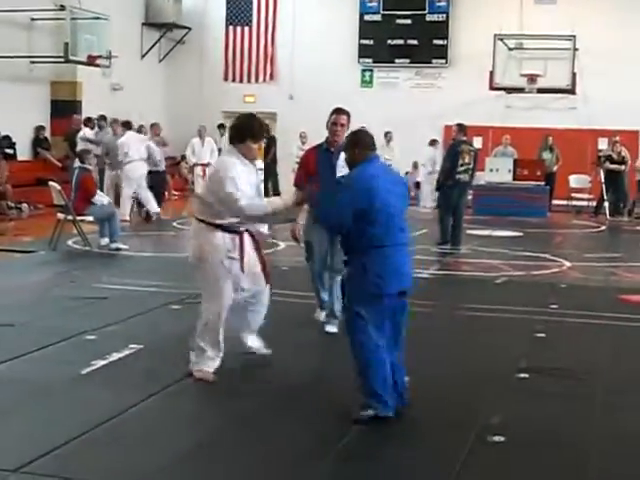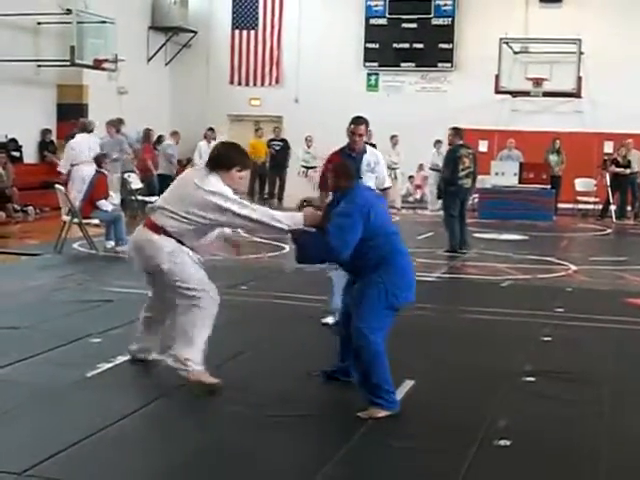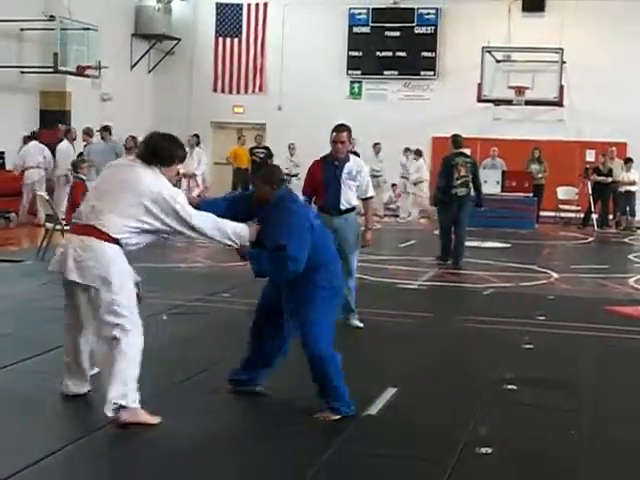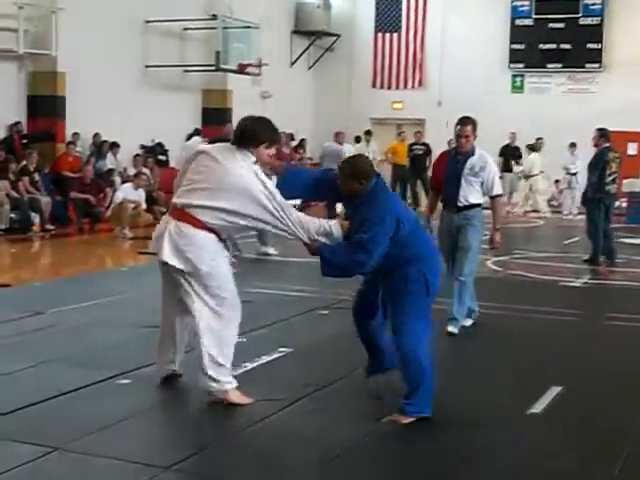
dt=1s
person 1, frame 1
left shoulder: (250, 164)
right shoulder: (229, 169)
left elbow: (254, 202)
right elbow: (246, 207)
left wrist: (257, 231)
right wrist: (288, 203)
left hip: (240, 237)
right hip: (216, 239)
left knee: (257, 290)
right knee: (219, 301)
left ankle: (250, 336)
right ankle: (202, 363)
person 1, frame 2
left shoulder: (194, 175)
right shoulder: (214, 192)
right elbow: (255, 215)
left wrist: (226, 234)
right wrist: (302, 219)
left hip: (148, 237)
right hip: (163, 246)
left knee: (163, 297)
right knee: (204, 298)
left ankle: (143, 349)
right ankle: (189, 362)
person 1, frame 3
left shoulder: (117, 166)
right shoulder: (160, 190)
right elbow: (198, 223)
right wrist: (246, 232)
left hip: (74, 245)
right hip: (102, 254)
left knee: (79, 322)
right knee: (125, 330)
left ankle: (74, 383)
right ankle: (124, 405)
person 1, frame 4
left shoulder: (206, 151)
right shoulder: (251, 179)
left elbow: (179, 184)
right elbow: (288, 219)
right wrist: (336, 227)
left hip: (173, 230)
right hip: (198, 241)
left knee: (177, 306)
right knee: (223, 309)
left ankle: (168, 367)
right ankle: (220, 384)
person 2, frame 1
left shoulder: (356, 180)
right shoulder: (394, 177)
left elbow: (332, 220)
left wrist: (317, 201)
left hip: (374, 265)
right hip: (398, 261)
left knee: (366, 332)
right knee: (391, 330)
left ankle: (382, 403)
right ankle: (396, 391)
person 2, frame 2
left shoulder: (353, 206)
right shoulder: (363, 193)
left elbow: (335, 246)
left wrist: (300, 238)
right wrist: (322, 209)
left hip: (386, 276)
right hip: (373, 271)
left knee: (366, 335)
right knee: (349, 321)
left ankle: (384, 401)
right ankle: (346, 369)
person 2, frame 3
left shoulder: (292, 215)
right shoulder: (269, 201)
left elbow: (288, 262)
right elbow: (233, 204)
left wrist: (251, 254)
right wrist: (198, 206)
left hip: (315, 277)
right hip: (287, 276)
left knee: (315, 340)
right knee: (265, 326)
left ankle: (339, 404)
right ankle: (247, 379)
person 2, frame 4
left shoulder: (382, 209)
right shoulder: (362, 190)
left elbow: (360, 257)
right elbow: (316, 180)
left wrist: (321, 250)
right wrist: (278, 172)
left hip: (413, 272)
right hip: (387, 267)
left knee: (409, 337)
right knee: (365, 314)
left ankle: (417, 405)
right ankle: (383, 360)
person 3, frame 1
right shoulder: (312, 154)
right elbow: (301, 190)
right wrist: (296, 221)
right hip: (315, 213)
left knee: (336, 269)
right knee: (316, 266)
left ankle: (333, 316)
right ankle: (323, 304)
person 3, frame 2
left shoulder: (375, 157)
right shoulder: (335, 158)
left elbow: (384, 189)
right elbow: (324, 190)
right knee: (339, 264)
right ankle: (335, 311)
person 3, frame 3
left shoulder: (358, 166)
right shoulder: (318, 166)
left elbow: (367, 199)
right elbow: (307, 197)
left wrist: (368, 228)
left hip: (347, 219)
right hip: (323, 218)
left knee: (348, 269)
left ankle: (350, 313)
person 3, frame 4
left shoulder: (484, 161)
right shoulder: (444, 159)
left elbow: (495, 197)
right elbow: (435, 191)
left wrist: (496, 228)
right wrist: (427, 219)
left hip: (471, 216)
right hip: (447, 215)
left knee: (464, 270)
right knee: (453, 268)
left ankle: (456, 318)
right ankle: (471, 309)
person 4, frame 1
left shoulder: (454, 146)
right shoulder: (472, 149)
left elbow: (446, 166)
right elbow: (472, 169)
left wrist: (440, 183)
left hip: (451, 184)
right hip: (464, 184)
left knee: (445, 210)
right knee: (458, 214)
left ankle: (445, 239)
right ankle: (456, 243)
person 4, frame 2
left shoulder: (452, 151)
right shoulder: (471, 152)
left elbow: (446, 174)
right elbow: (474, 173)
left wrist: (441, 190)
right wrist: (471, 187)
left hip: (453, 190)
right hip: (466, 189)
left knee: (451, 218)
right knee: (462, 217)
left ankle: (453, 248)
right ankle: (463, 245)
person 4, frame 3
left shoulder: (448, 159)
right shoulder: (471, 160)
left elbow: (441, 181)
right elbow: (476, 182)
left wrist: (437, 198)
right wrist: (479, 199)
left hip: (448, 199)
right hip: (464, 199)
left knee: (445, 228)
right knee: (460, 230)
left ankle: (445, 255)
right ankle: (457, 260)
person 4, frame 4
left shoulder: (600, 155)
right shoulder: (615, 154)
left elbow: (593, 178)
right elbow: (614, 175)
left wrist: (586, 196)
right wrist: (609, 192)
left hip: (598, 196)
right hip: (611, 195)
left knee: (595, 227)
right knee: (605, 226)
left ankle: (595, 258)
right ankle: (610, 256)
